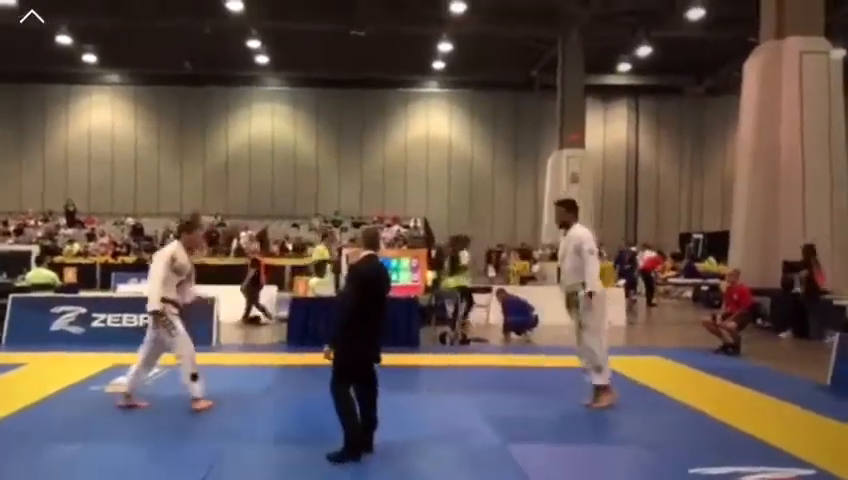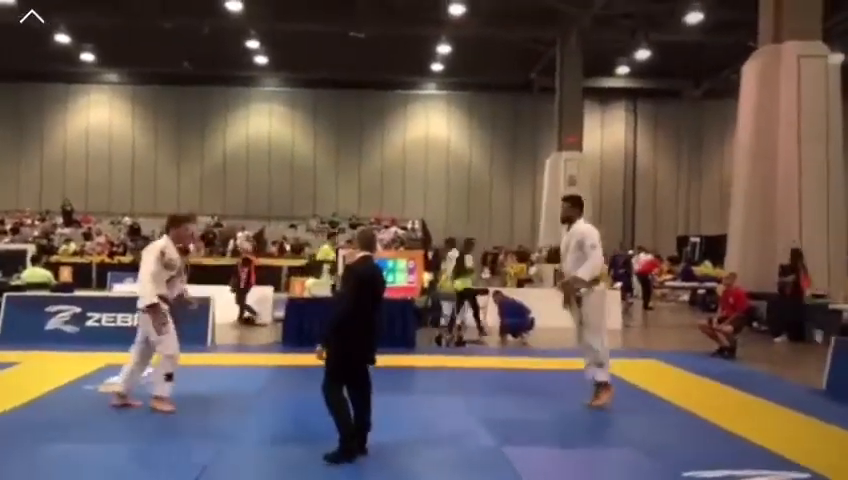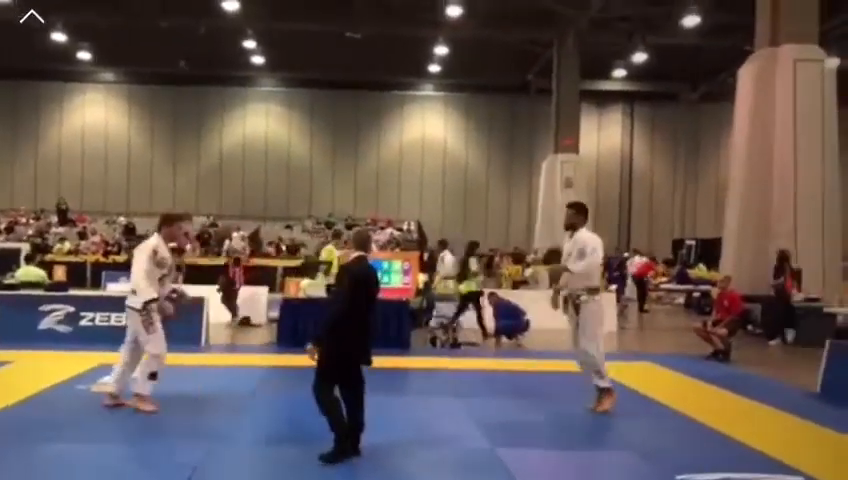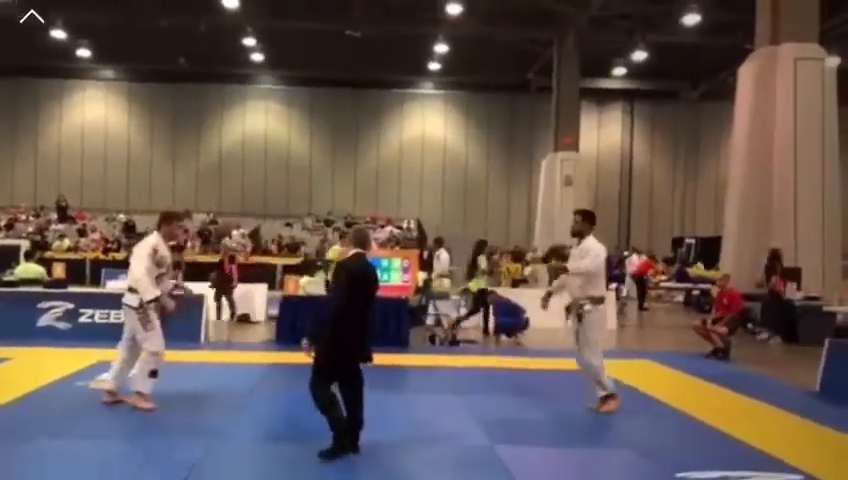
dt=0.1s
person 1, frame 1
left shoulder: (358, 269)
right shoulder: (382, 271)
left elbow: (349, 309)
left wrist: (333, 342)
left hip: (353, 340)
right hip: (369, 339)
left knee: (340, 387)
right knee: (365, 387)
left ankle: (353, 444)
right ankle: (365, 440)
person 1, frame 2
left shoulder: (354, 269)
right shoulder: (377, 273)
left elbow: (344, 309)
left wrist: (326, 341)
left hip: (347, 341)
right hip: (363, 341)
left knee: (332, 388)
right knee: (359, 388)
left ankle: (349, 445)
right ankle: (359, 442)
person 1, frame 3
left shoulder: (349, 269)
right shoulder: (371, 273)
left elbow: (338, 309)
left wrist: (317, 340)
left hip: (340, 341)
right hip: (357, 340)
left knee: (322, 387)
right knee: (352, 389)
left ankle: (344, 441)
right ankle: (352, 441)
person 1, frame 4
left shoulder: (346, 266)
right shoulder: (370, 270)
left elbow: (335, 305)
left wrist: (312, 336)
left hip: (338, 337)
right hip: (356, 337)
left knee: (319, 384)
right knee: (351, 386)
left ankle: (343, 437)
right ankle: (351, 439)
person 2, frame 1
left shoulder: (583, 235)
right shoulder: (566, 238)
left elbow: (592, 265)
left wrist: (590, 292)
right wrist: (568, 294)
left hip: (588, 296)
right hip: (576, 297)
left knee: (593, 342)
right knee: (584, 344)
left ankle: (604, 388)
right ankle: (598, 389)
person 2, frame 2
left shoulder: (586, 231)
right shoulder: (568, 234)
left elbow: (596, 259)
left wrist: (577, 278)
right wrist: (567, 287)
left hip: (590, 292)
right hip: (576, 293)
left knee: (594, 339)
right knee: (585, 340)
left ankle: (604, 385)
right ankle: (598, 385)
person 2, frame 3
left shoulder: (590, 239)
right shoulder: (569, 241)
left elbow: (593, 264)
left wrist: (567, 268)
right wrist: (558, 290)
left hip: (589, 301)
right hip: (576, 300)
left knee: (590, 348)
right knee: (582, 349)
left ankle: (607, 392)
right ankle: (602, 391)
person 2, frame 4
left shoulder: (595, 248)
right shoulder: (578, 248)
left elbow: (592, 265)
right elbow: (569, 275)
left wrist: (566, 267)
right wrist: (550, 291)
left hip: (592, 310)
right hip: (580, 309)
left knee: (591, 357)
right knee: (584, 357)
left ankle: (610, 395)
right ankle: (604, 395)
person 3, frame 1
left shoulder: (184, 256)
right shoulder: (168, 254)
right elbow: (154, 283)
left wrist: (196, 297)
right wrist: (157, 311)
left hip: (169, 310)
right hip: (163, 311)
left knee: (149, 353)
right knee: (186, 351)
left ankle: (128, 395)
right ankle: (196, 398)
person 3, frame 2
left shoulder: (173, 252)
right shoulder: (158, 249)
right elbow: (145, 278)
left wrist: (183, 294)
right wrist: (153, 305)
left hip: (160, 306)
right hip: (154, 307)
left knee: (141, 352)
right knee: (170, 350)
left ankle: (122, 395)
right ankle: (159, 397)
person 3, frame 3
left shoulder: (162, 249)
right shoulder: (150, 247)
right elbow: (139, 277)
left wrist: (173, 291)
right wrist: (157, 300)
left hip: (144, 305)
right hip: (143, 306)
left knee: (132, 351)
right knee: (156, 350)
left ankle: (113, 394)
right ankle: (139, 396)
person 3, frame 4
left shoulder: (161, 247)
right shoulder: (149, 245)
right elbow: (139, 276)
left wrist: (174, 287)
right wrist: (159, 298)
left hip: (142, 303)
right hip: (140, 303)
left knee: (129, 349)
right knee: (154, 348)
left ankle: (111, 391)
right ankle: (140, 394)
